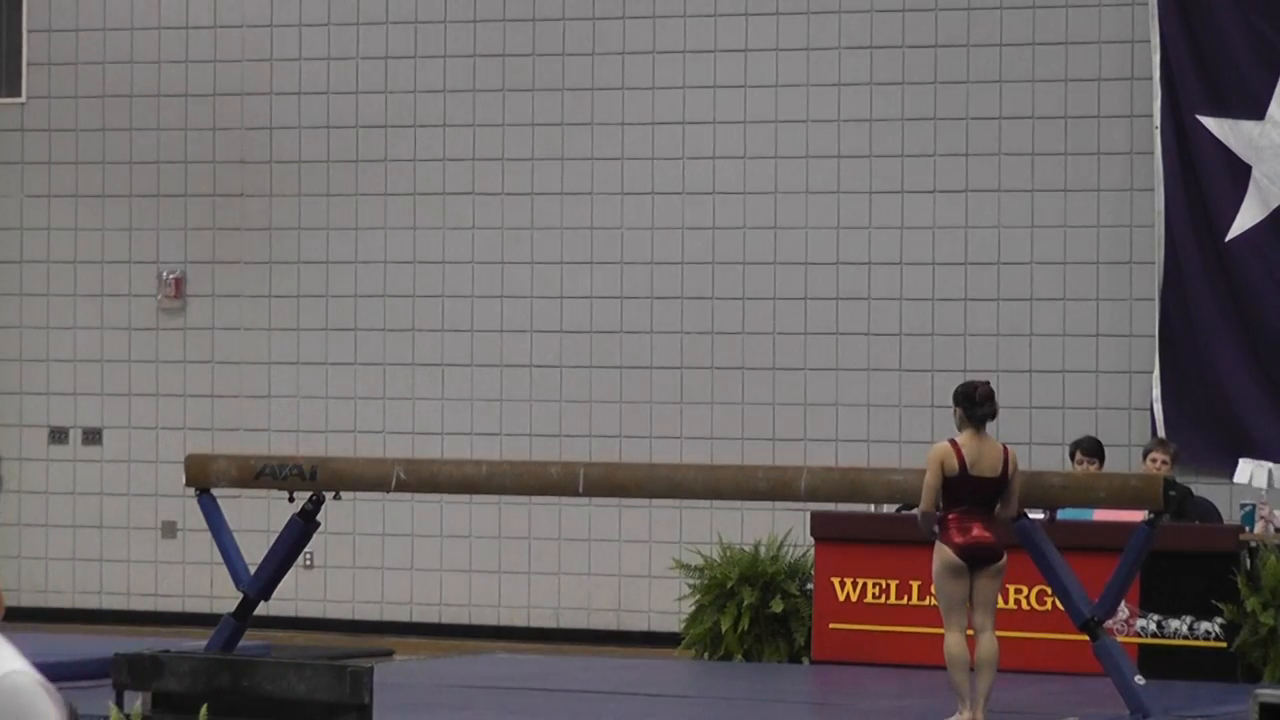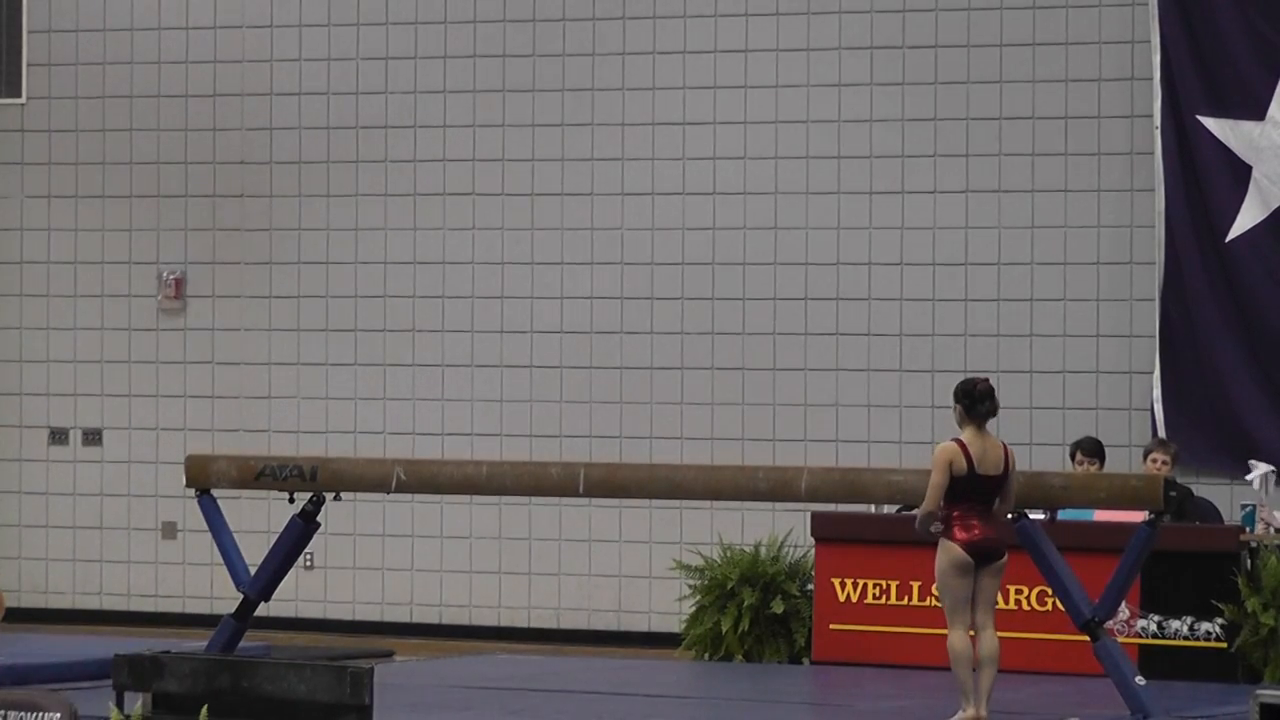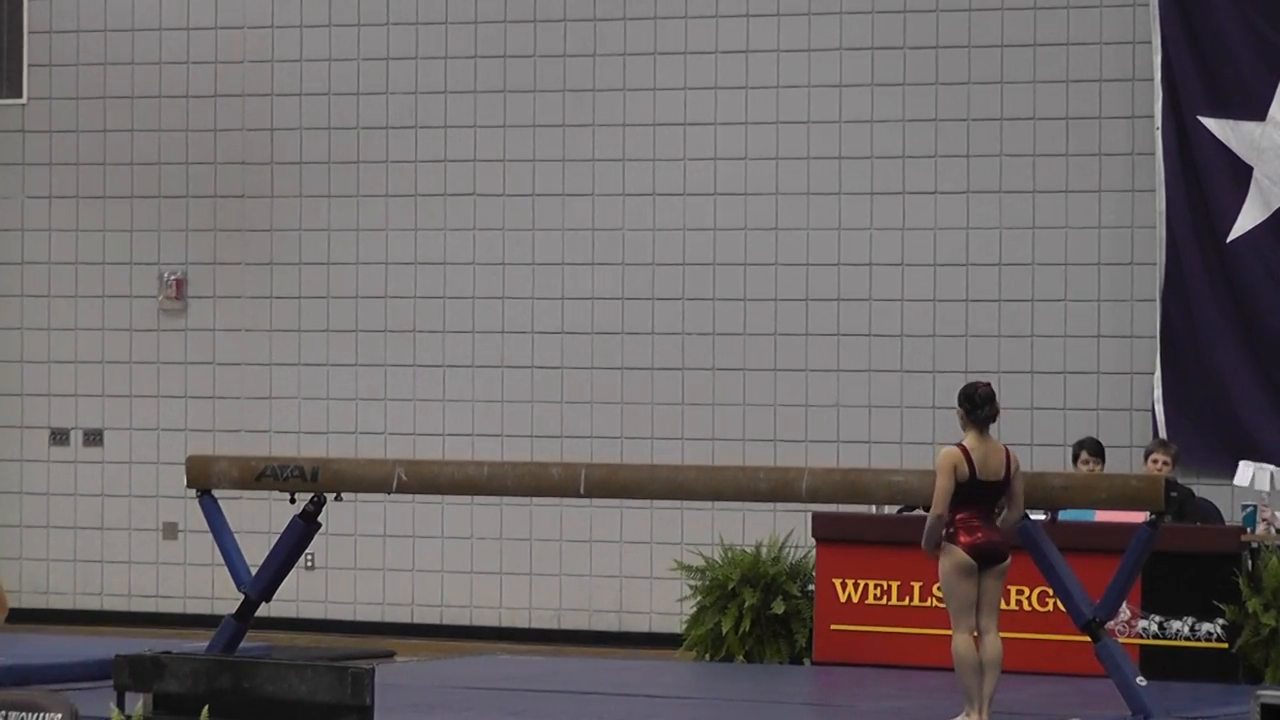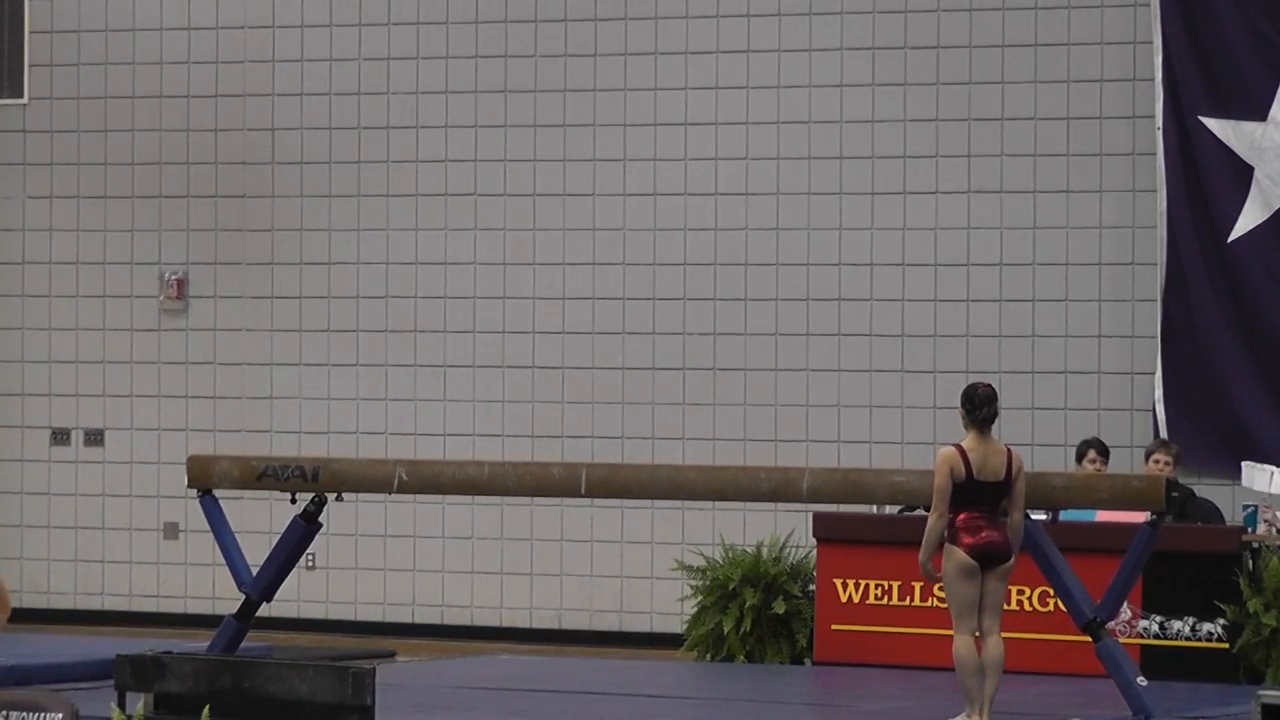
dt=0.3s
person 1, frame 1
left shoulder: (943, 451)
right shoulder: (1007, 455)
left elbow: (926, 508)
right elbow: (1009, 509)
left wrist: (931, 528)
left hip: (954, 543)
right hip: (990, 544)
left knee: (955, 627)
right knee: (985, 627)
person 1, frame 2
left shoulder: (949, 450)
right shoulder: (1005, 452)
left elbow: (931, 507)
right elbow: (1006, 505)
left wrist: (923, 524)
left hip: (958, 542)
right hip: (993, 541)
left knee: (958, 626)
right knee: (985, 624)
person 1, frame 3
left shoulder: (952, 455)
right shoulder: (1009, 456)
left elbow: (939, 513)
right elbow: (1015, 511)
left wrist: (928, 543)
left hip: (960, 544)
right hip: (995, 545)
left knee: (963, 629)
right knee: (989, 628)
person 1, frame 4
left shoulder: (950, 456)
right shoulder: (1012, 458)
left elbow: (939, 513)
right elbow: (1017, 514)
left wrist: (925, 556)
right wrist: (1013, 551)
left hip: (963, 545)
right hip: (998, 545)
left knee: (964, 630)
right knee: (992, 630)
